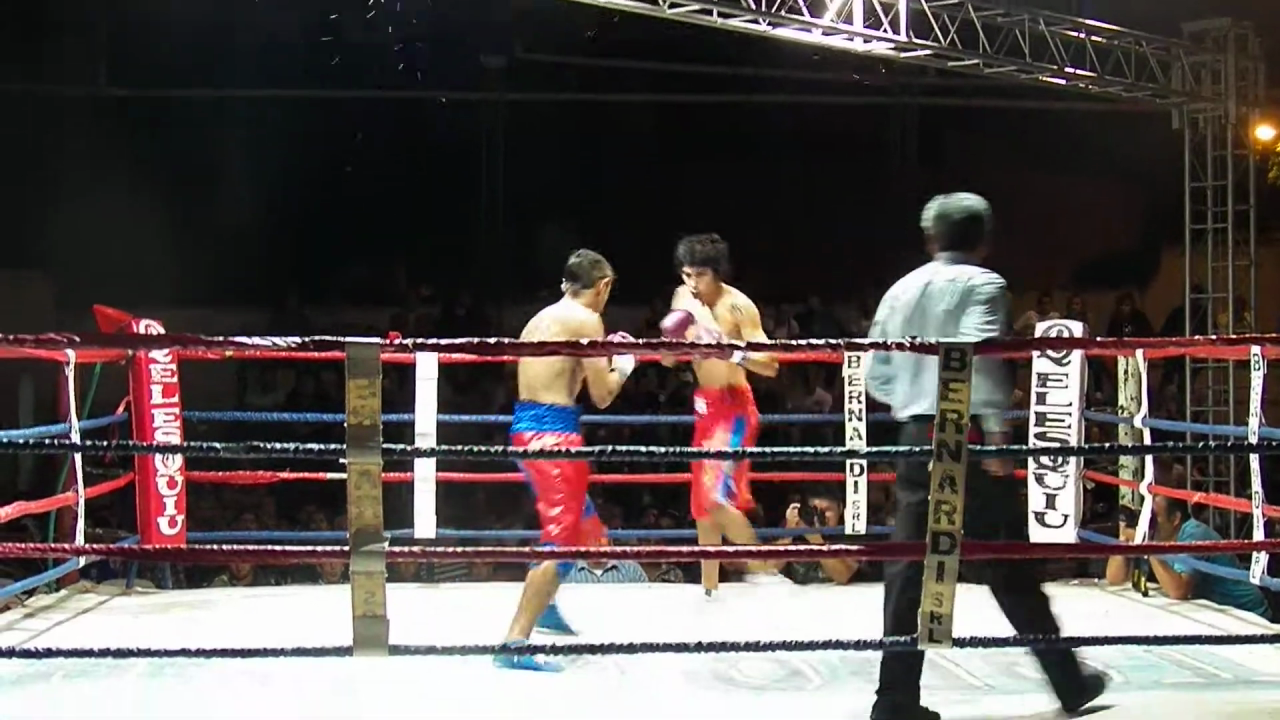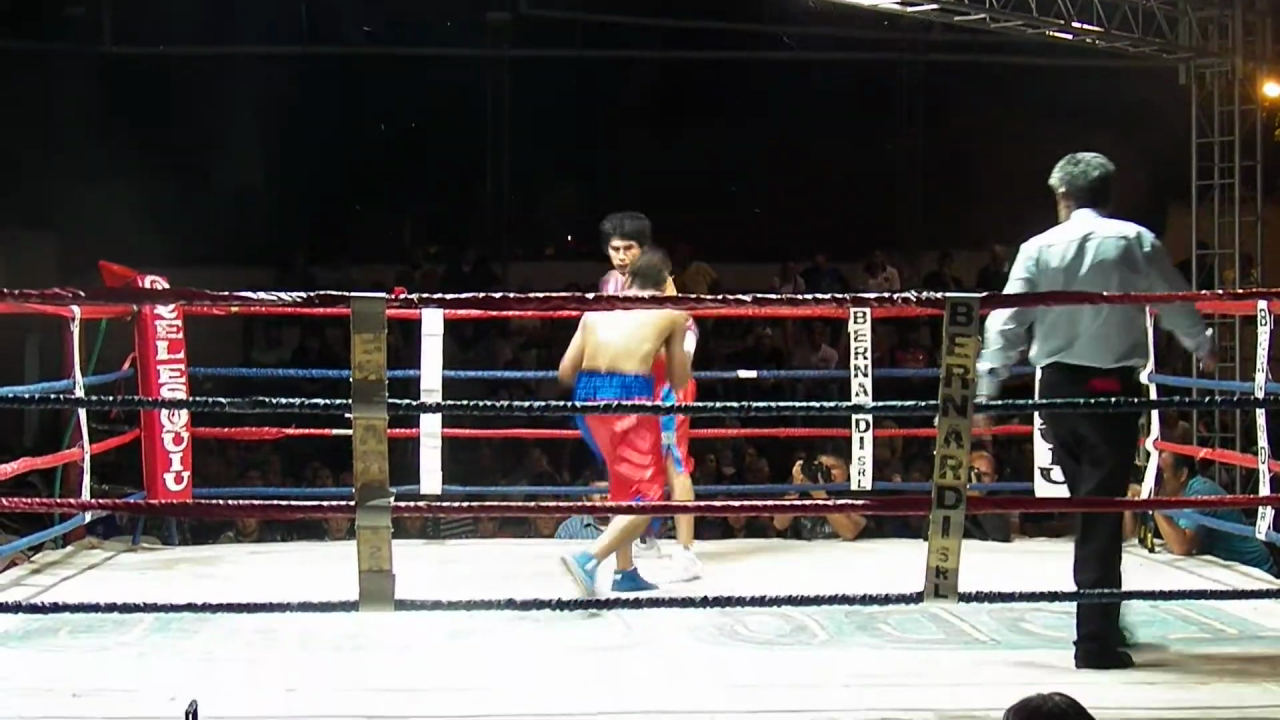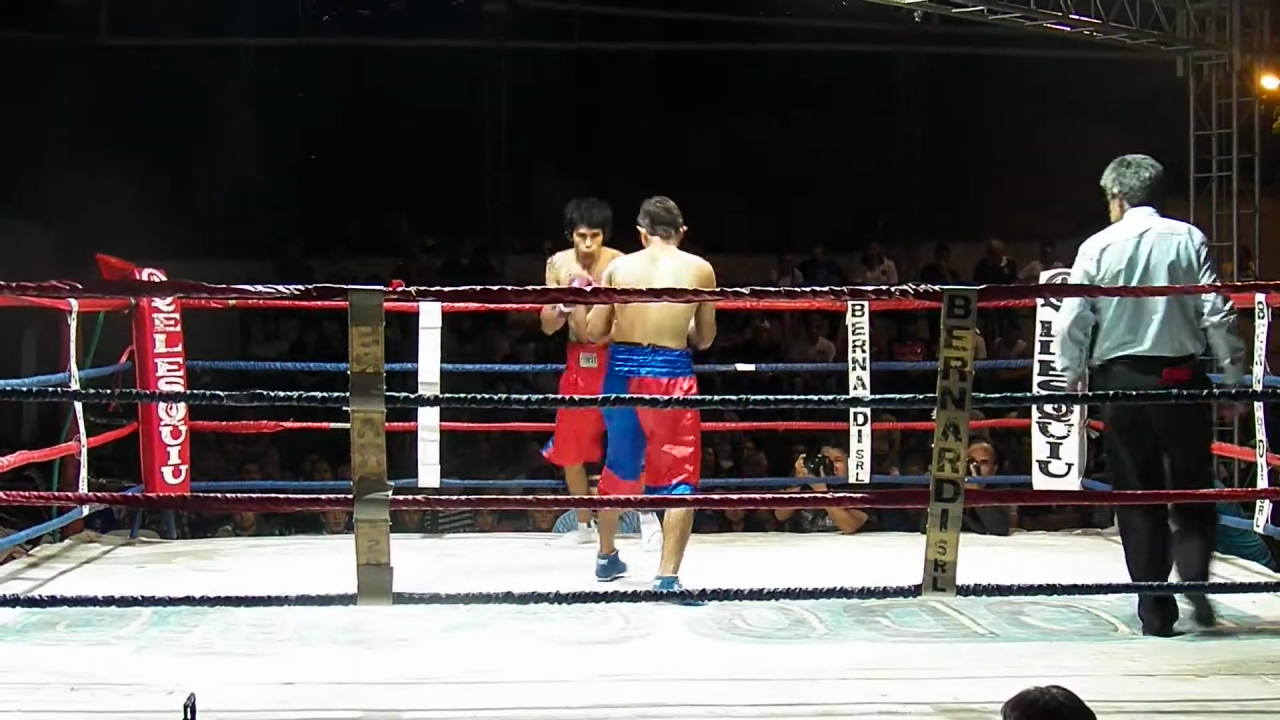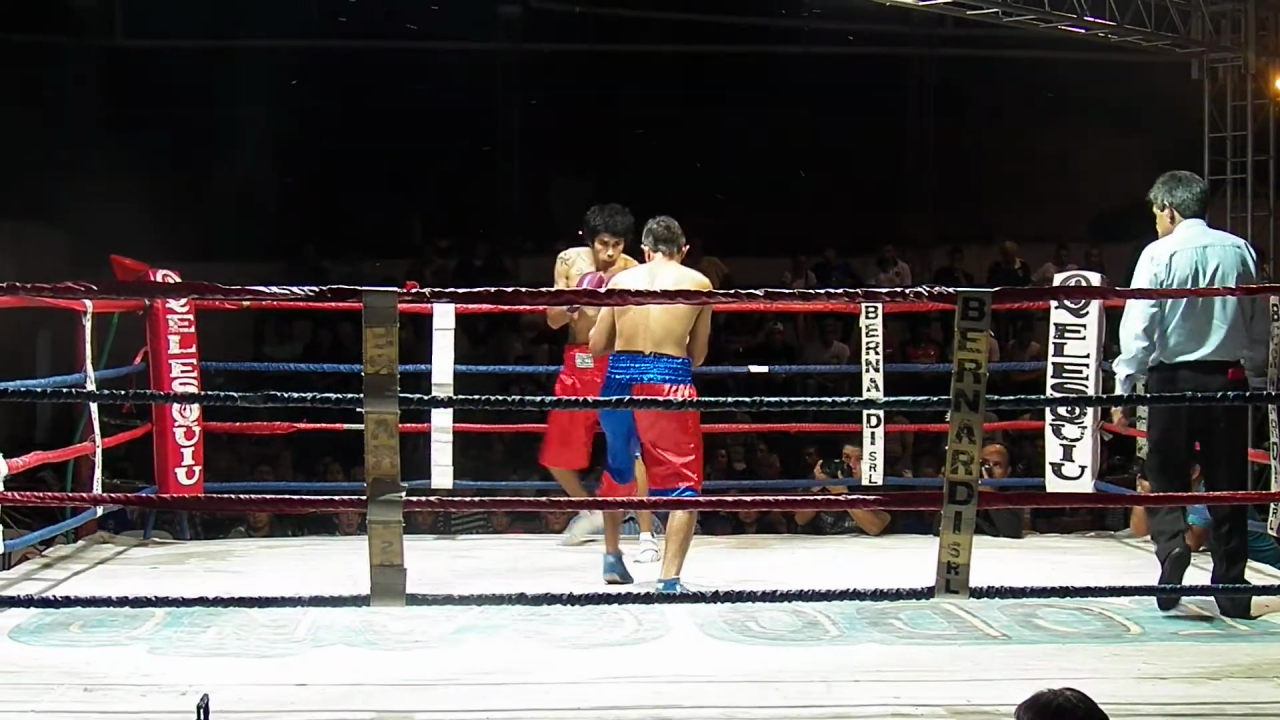
dt=0.5s
person 1, frame 1
left shoulder: (901, 291)
right shoulder: (983, 285)
left elbow: (877, 376)
right elbow: (980, 359)
right wrist: (996, 438)
left hip: (918, 443)
right hip: (968, 441)
left knee: (912, 569)
right knee: (1011, 569)
person 1, frame 2
left shoulder: (1038, 248)
right shoulder: (1137, 242)
left elbow: (1007, 324)
right elbow: (1179, 307)
left wrist: (988, 390)
right wrist: (1204, 347)
left hip: (1059, 386)
right hip: (1111, 389)
left knee: (1089, 503)
right knee: (1102, 512)
left ankle: (1098, 625)
right ankle: (1095, 641)
person 1, frame 3
left shoulder: (1097, 246)
right shoulder: (1187, 238)
left elbow: (1071, 320)
right elbow: (1218, 313)
left wrist: (1073, 370)
right wrist: (1235, 376)
left hip: (1120, 379)
right hip: (1177, 378)
left knee: (1138, 496)
right knee: (1193, 490)
left ankle: (1154, 610)
right ankle: (1195, 593)
person 1, frame 4
left shoulder: (1159, 254)
right shoulder: (1240, 251)
left elbow: (1139, 326)
right elbow: (1258, 326)
left wrist: (1123, 387)
right wrist: (1251, 373)
left hip: (1173, 381)
right hip: (1226, 380)
left knee: (1166, 485)
right knee: (1227, 488)
left ankle: (1174, 555)
right ankle: (1232, 592)
person 2, frame 1
left shoulder: (538, 321)
right shoulder: (586, 321)
right elbow: (602, 395)
right wrist: (625, 364)
left hip: (524, 428)
right hip: (555, 432)
left knee: (576, 522)
right knee: (561, 538)
left ankle: (544, 605)
right ankle: (516, 639)
person 2, frame 2
left shoulder: (597, 310)
right shoulder: (673, 312)
left elbow: (566, 373)
right elbow: (679, 381)
right wrist: (681, 347)
left hip: (588, 398)
right hip: (629, 399)
left knee: (623, 479)
right knee: (643, 496)
left ankle: (625, 572)
right ankle: (587, 557)
person 2, frame 3
left shoulder: (617, 268)
right shoulder: (700, 269)
left elbow: (594, 332)
right elbow: (705, 339)
left hip: (622, 371)
right hip: (670, 375)
left knee: (620, 466)
right knee: (678, 479)
left ankle: (606, 556)
right ankle: (667, 577)
person 2, frame 4
left shoulder: (620, 280)
right shoulder: (699, 283)
left elbow: (597, 344)
right elbow: (697, 356)
left hip: (621, 379)
right hip: (670, 383)
left knee: (618, 470)
right knee: (682, 483)
left ankle: (612, 555)
right ankle: (669, 579)
person 3, frame 1
left shoulder: (739, 306)
right shoulder: (684, 297)
left elbow: (770, 366)
right elbow: (669, 359)
left wrist: (733, 353)
right wrist: (670, 334)
left hip: (733, 407)
right hip: (705, 407)
left knee: (718, 497)
right knee: (703, 507)
left ankle: (764, 573)
right ankle: (709, 594)
person 3, frame 2
right shoulder: (612, 281)
left elbow: (685, 325)
left hip: (669, 377)
left knee: (671, 461)
left ankle: (686, 555)
right ankle: (649, 537)
person 3, frame 3
left shoulder: (620, 263)
right shoulder: (557, 264)
right elbow: (548, 326)
right wrist: (563, 305)
right hip: (579, 364)
right knee: (567, 450)
right ankle: (583, 525)
person 3, frame 4
left shoulder: (633, 271)
right shoulder: (568, 260)
right elbow: (553, 320)
right wrist: (575, 301)
right hip: (576, 365)
right knee: (556, 454)
left ankle: (647, 536)
right ankle: (590, 511)
